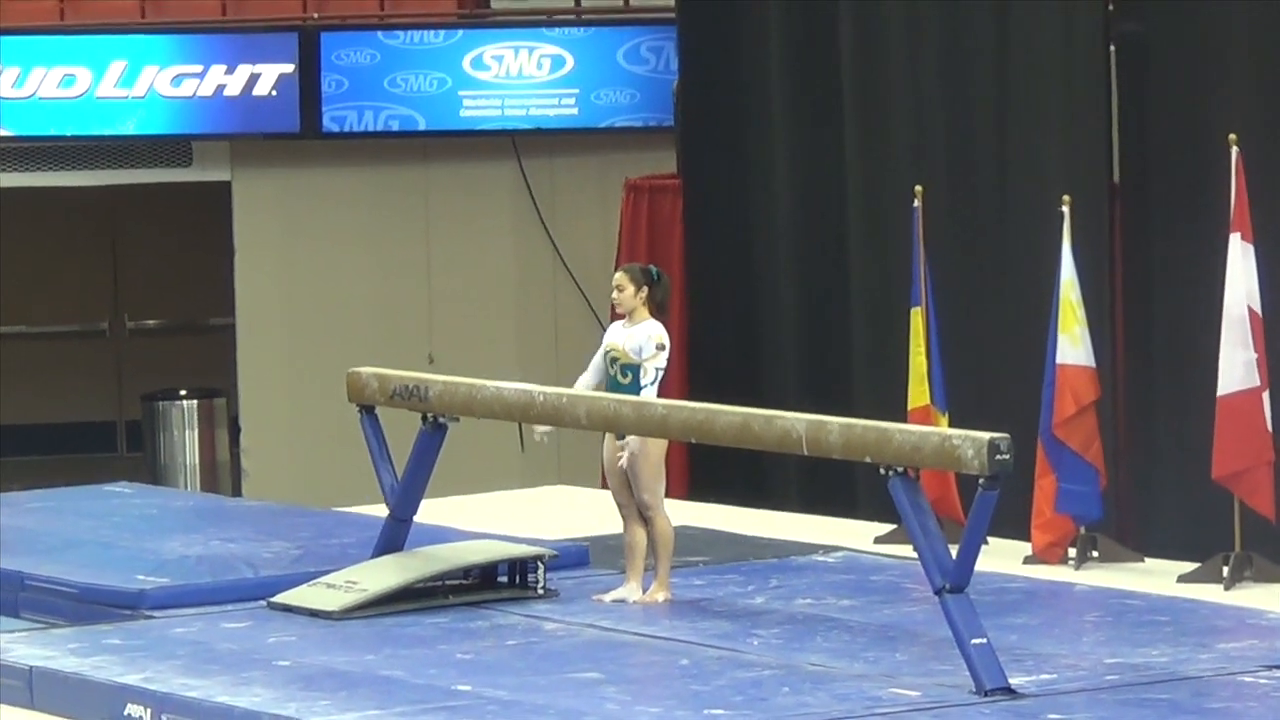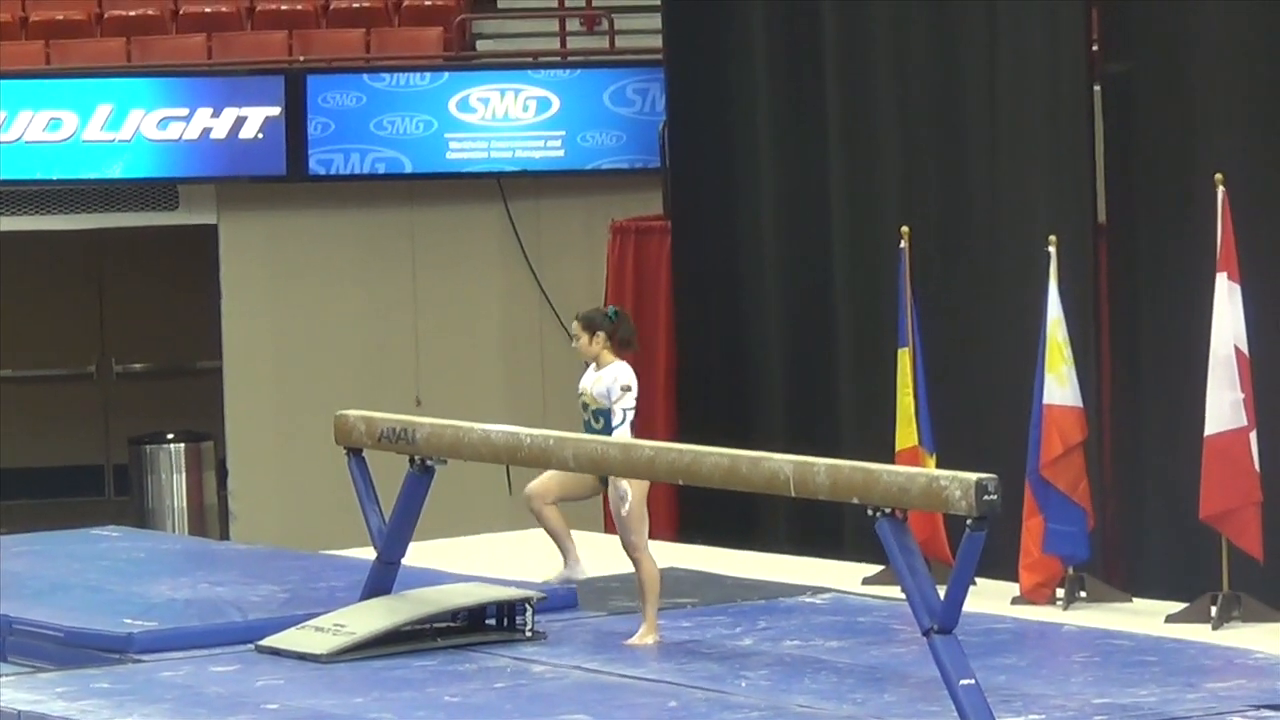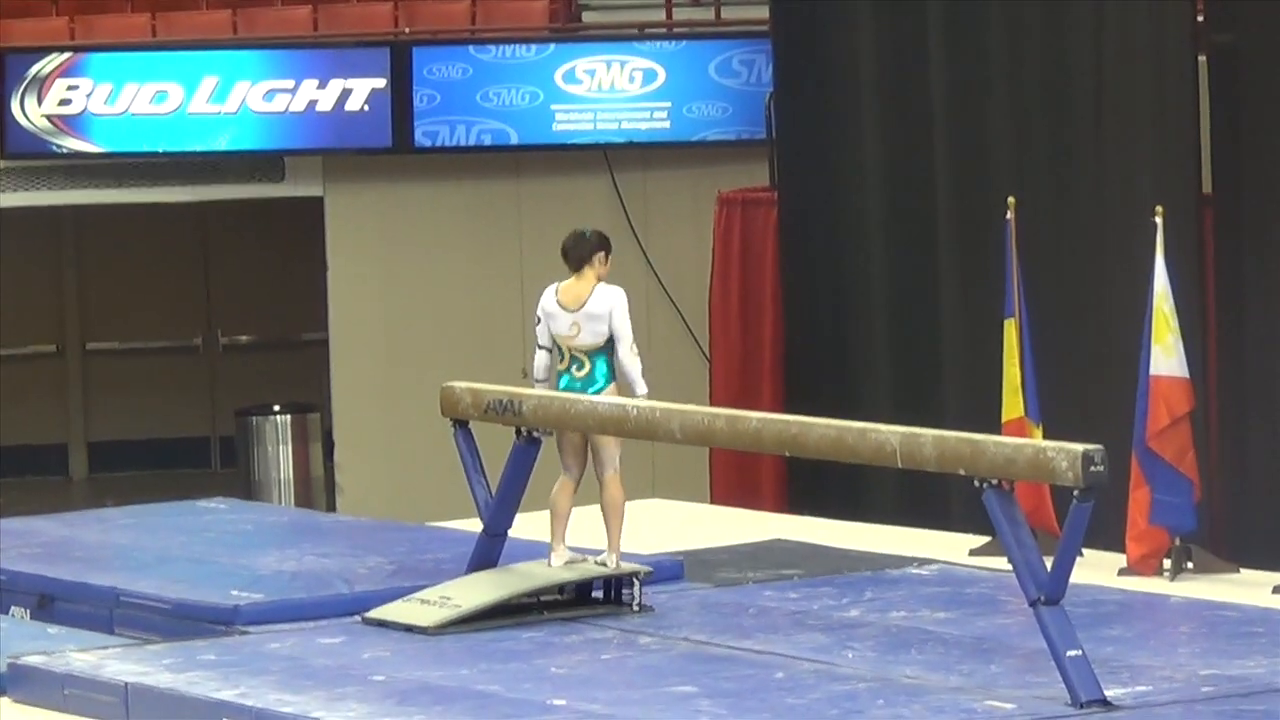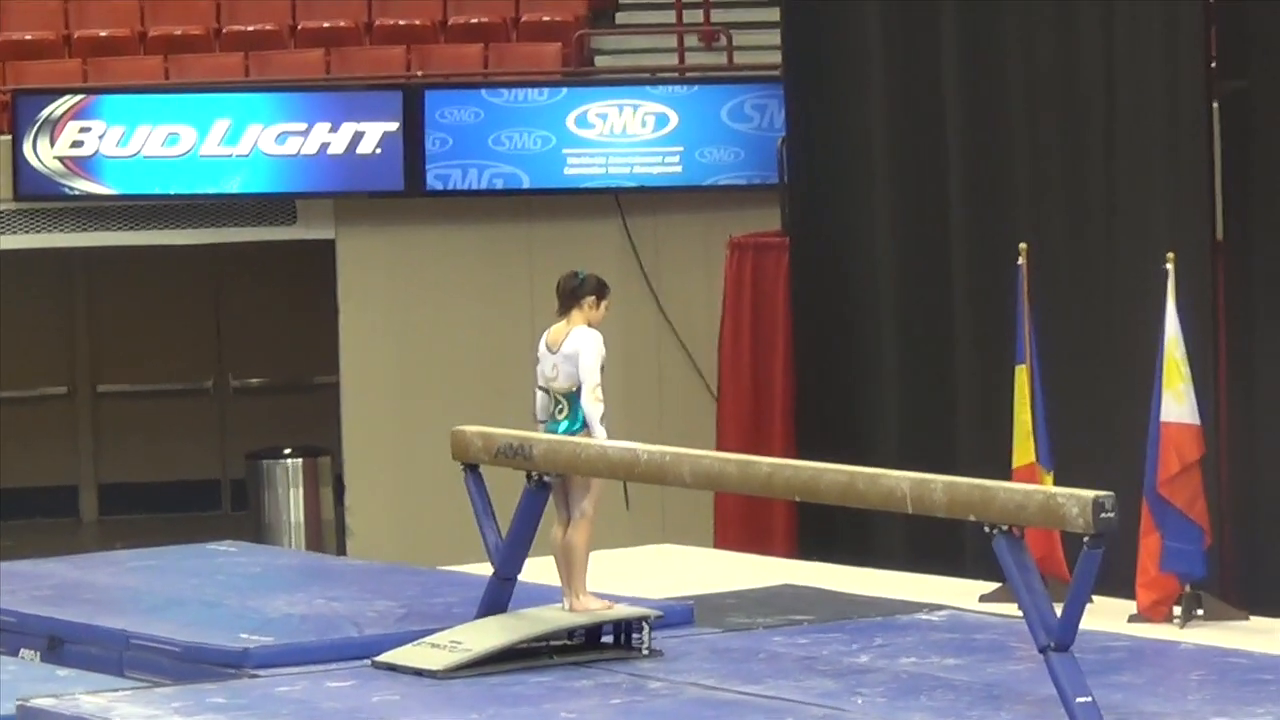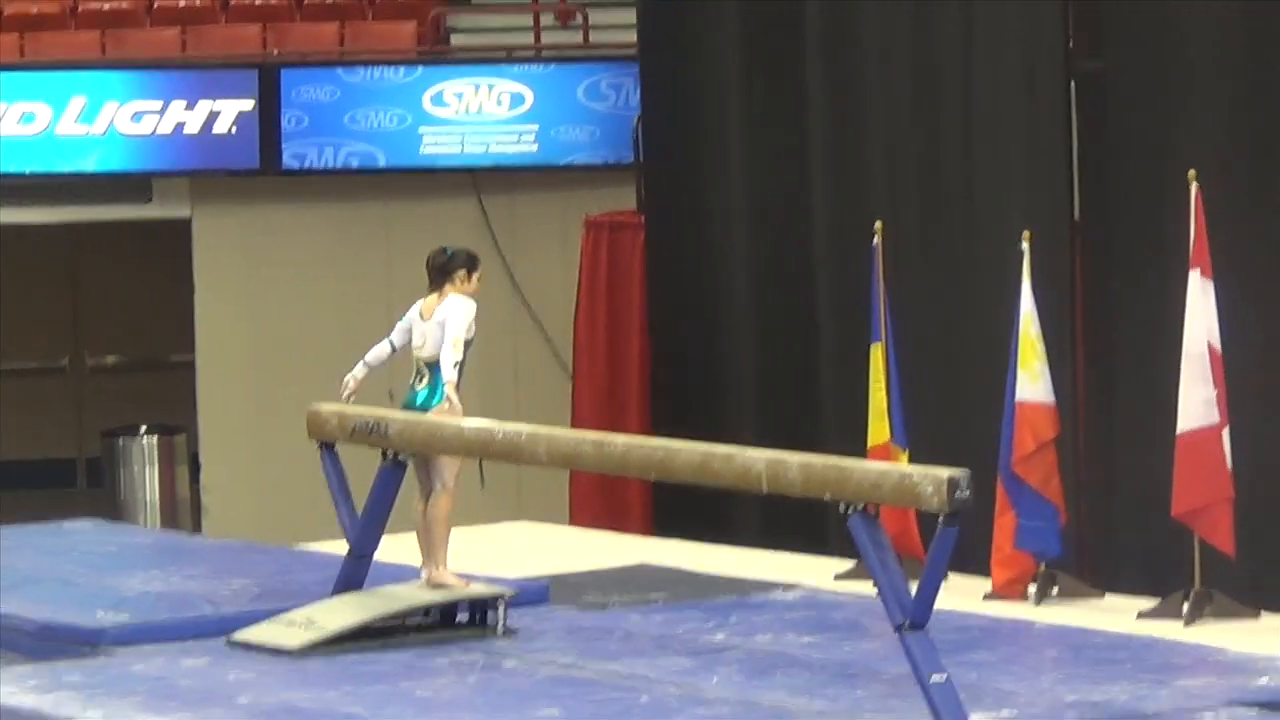
dt=1s
person 1, frame 1
left shoulder: (654, 334)
right shoulder: (615, 331)
left elbow: (647, 388)
right elbow: (592, 376)
left wrist: (635, 436)
right hip: (616, 429)
left knee: (650, 508)
right knee: (628, 510)
left ankle: (661, 584)
right ankle: (633, 583)
person 1, frame 2
left shoulder: (621, 375)
right shoulder: (592, 371)
left elbow: (622, 428)
left wrist: (622, 476)
right wrist: (607, 471)
left knee: (635, 547)
right knee: (537, 493)
left ankle: (650, 626)
right ankle: (572, 563)
person 1, frame 3
left shoulder: (550, 295)
right shoulder: (612, 296)
left elbow: (543, 351)
right elbow: (625, 349)
left wrist: (541, 394)
right wrist: (640, 392)
left hip: (565, 389)
right hip: (601, 389)
left knee: (570, 473)
right knee: (608, 472)
left ankle: (558, 548)
right ankle: (613, 552)
person 1, frame 4
left shoulder: (547, 337)
right shoulder: (588, 338)
left elbow: (542, 392)
right elbow: (590, 392)
right wrist: (600, 438)
left hip: (554, 429)
right hip: (579, 431)
left knee: (564, 517)
right knee: (582, 516)
left ankle: (569, 592)
right ankle: (579, 596)
person 1, frame 5
left shoulder: (419, 308)
right shoulder: (463, 305)
left elbow: (388, 343)
right elbow: (452, 346)
left wrist: (358, 371)
right wrist: (450, 384)
left hip: (414, 401)
right hip: (437, 401)
left knee: (430, 487)
right knee: (444, 486)
left ankle: (431, 565)
right ankle: (437, 567)
